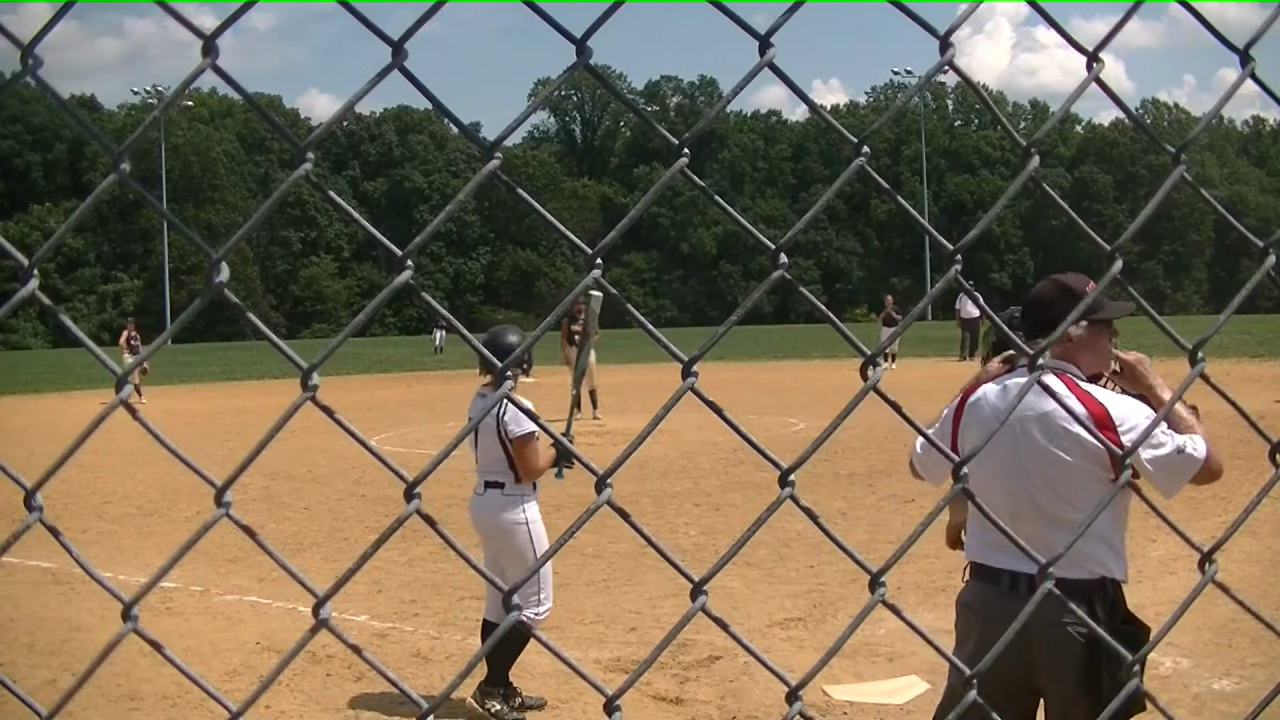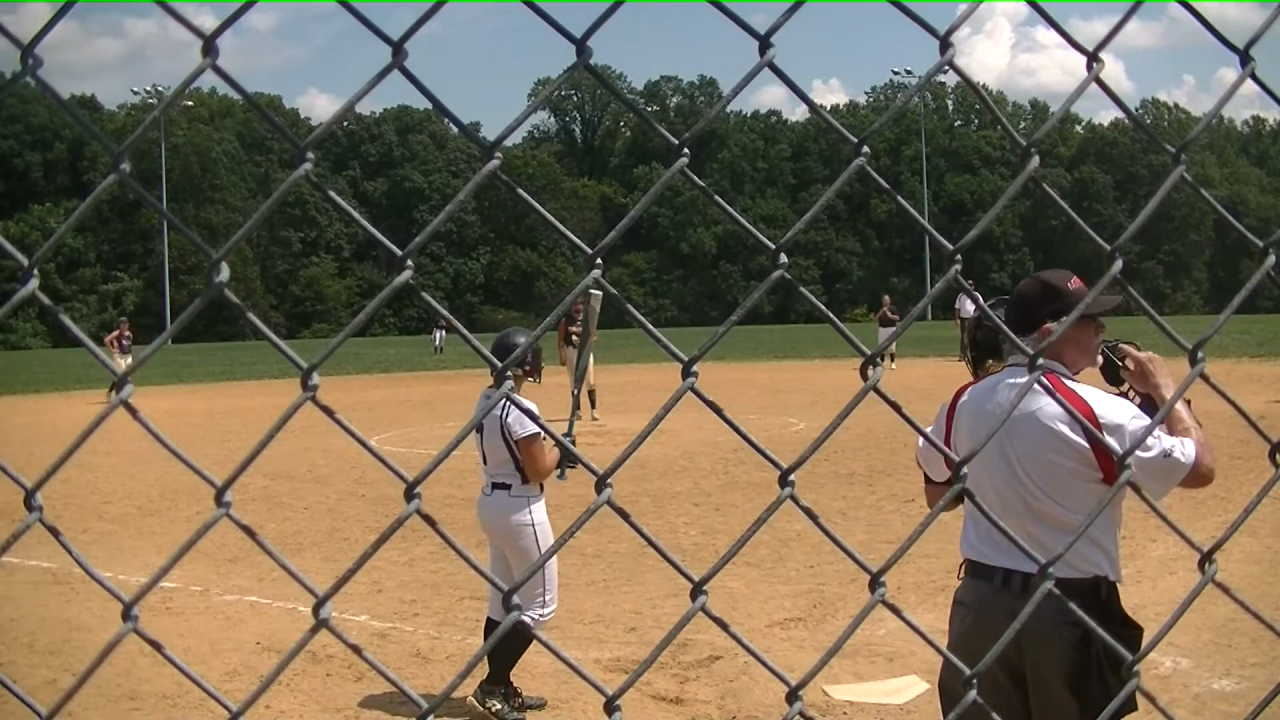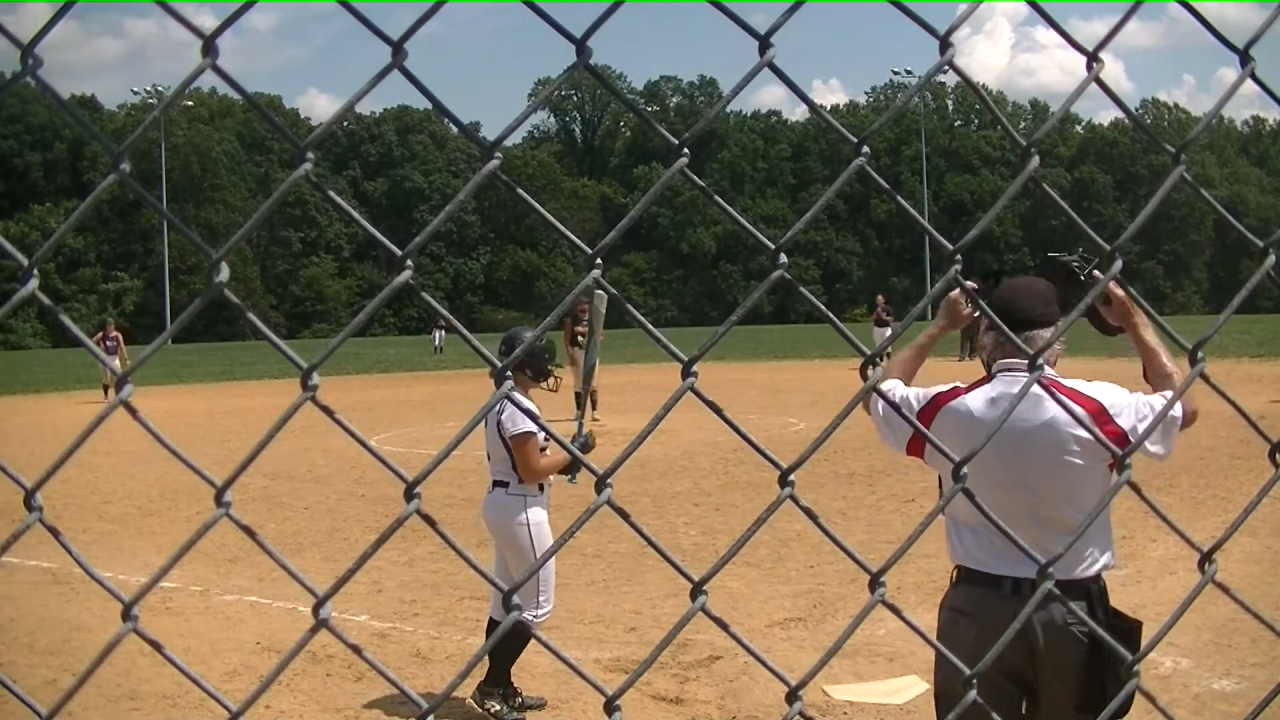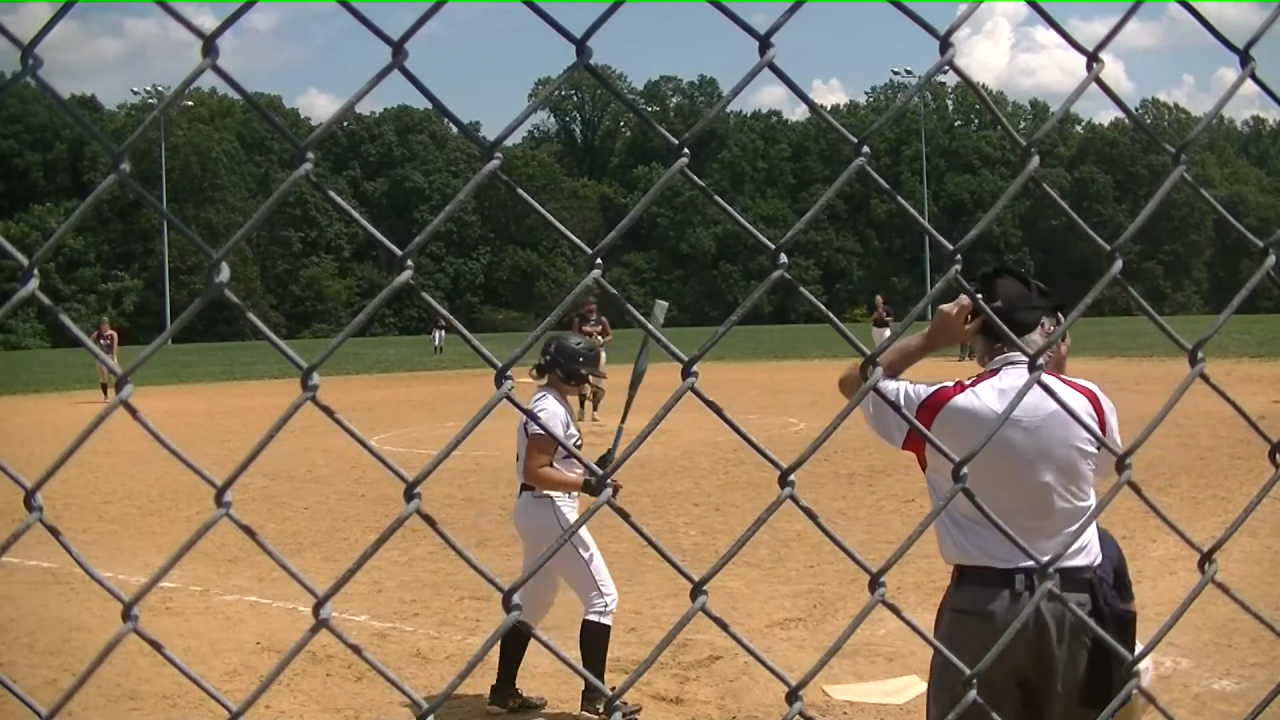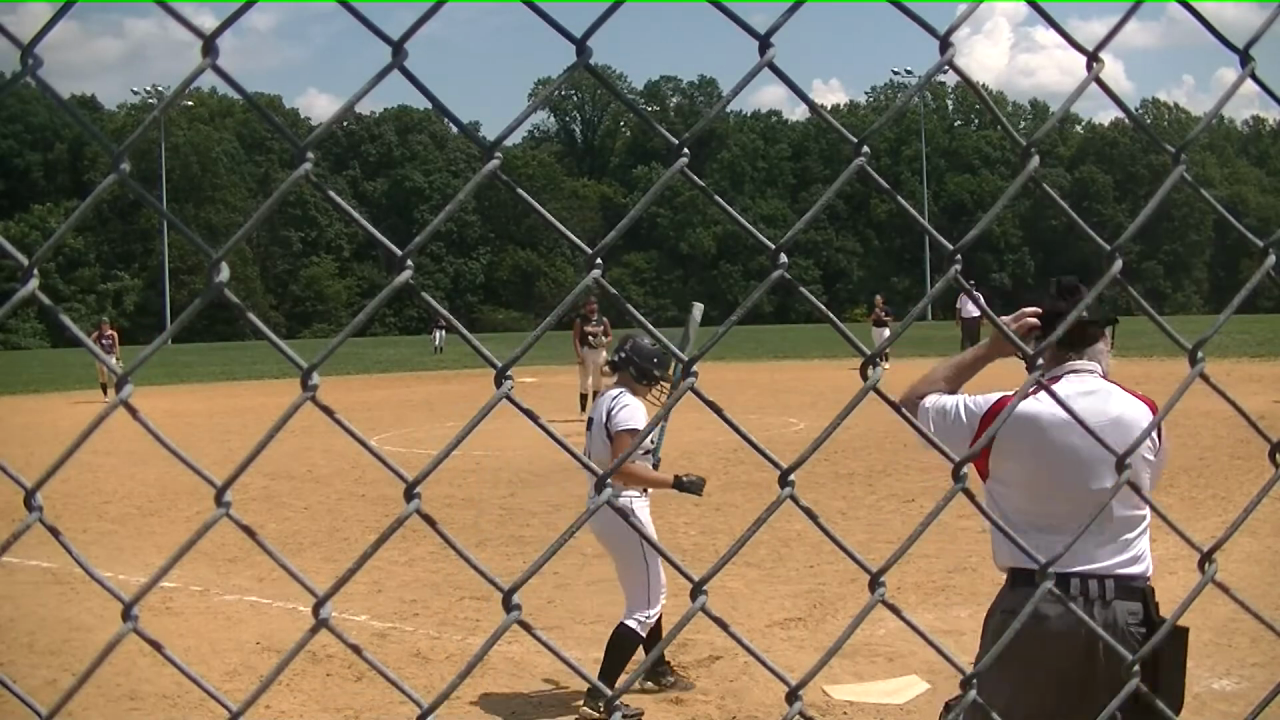
dt=0.5s
person 1, frame 1
left shoulder: (977, 401)
right shoulder: (1110, 412)
left elbow: (922, 464)
right elbow: (1207, 464)
right wrist: (1156, 389)
left hip: (987, 602)
right hip: (1077, 611)
person 1, frame 2
left shoulder: (969, 400)
right shoulder: (1097, 411)
left elbow: (932, 466)
right elbow: (1199, 468)
right wrist: (1163, 387)
left hip: (981, 600)
right hip: (1070, 610)
person 1, frame 3
left shoulder: (948, 409)
right shoulder: (1093, 406)
left elbow: (877, 395)
right elbow: (1182, 406)
left wrist: (939, 328)
right wrist: (1135, 323)
left hip: (979, 608)
right hip: (1070, 611)
person 1, frame 4
left shoulder: (947, 408)
right shoulder: (1086, 400)
left elbow: (853, 382)
left wrist: (930, 339)
right wrist: (1059, 372)
left hip: (981, 605)
right hip: (1072, 602)
person 1, frame 5
left shoulder: (1011, 415)
right shoulder: (1145, 415)
left elbow: (915, 402)
left wrist: (989, 348)
left hip: (1039, 608)
right hip: (1125, 609)
person 2, frame 1
left shoulder: (480, 399)
right shoulder: (516, 408)
right elbow: (531, 470)
left wrist: (547, 454)
right wrist: (556, 450)
left hip: (484, 503)
right hip: (513, 509)
left knee: (499, 601)
right knee: (534, 602)
left ankle: (501, 688)
person 2, frame 2
left shoulder: (486, 400)
right shoulder: (521, 409)
right elbow: (538, 471)
left wrist: (548, 451)
right wrist: (559, 449)
left hip: (491, 503)
right hip: (519, 509)
left knee: (503, 601)
right knee: (540, 603)
left ankle: (501, 688)
right ankle: (492, 687)
person 2, frame 3
left shoulder: (503, 400)
right shoulder: (519, 407)
right elbow: (531, 470)
left wrist: (562, 457)
right wrist: (573, 452)
left hip: (502, 504)
right hip: (520, 510)
left knee: (506, 601)
right knee: (537, 605)
person 2, frame 4
left shoulder: (550, 402)
right shoulder: (551, 408)
right elbow: (535, 472)
left wrist: (590, 469)
right wrist: (586, 484)
left hip: (537, 512)
right hip: (550, 513)
left knee: (531, 603)
right knee: (602, 598)
person 2, frame 5
left shoulder: (604, 400)
right shoulder: (629, 406)
right elbow: (622, 469)
left wrist: (646, 467)
right wrist: (676, 482)
left hip: (604, 507)
right hip: (624, 509)
left knee: (651, 589)
right knee: (645, 607)
left ankle: (657, 670)
